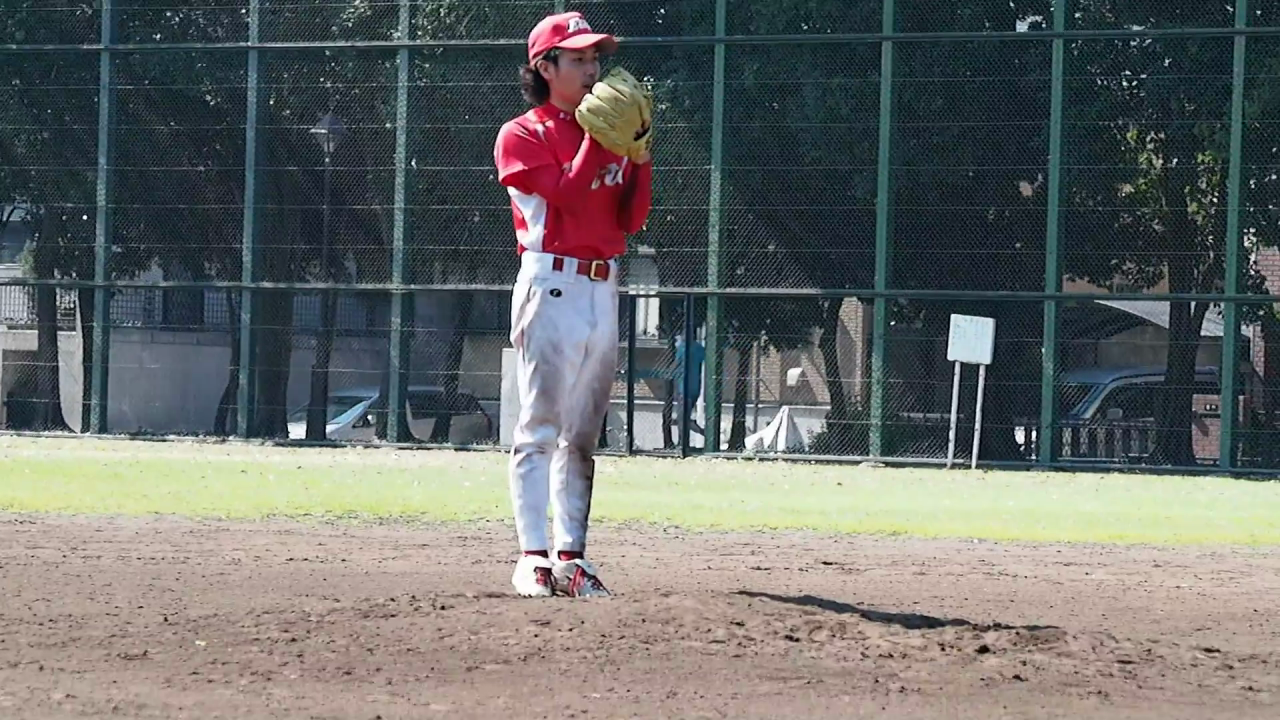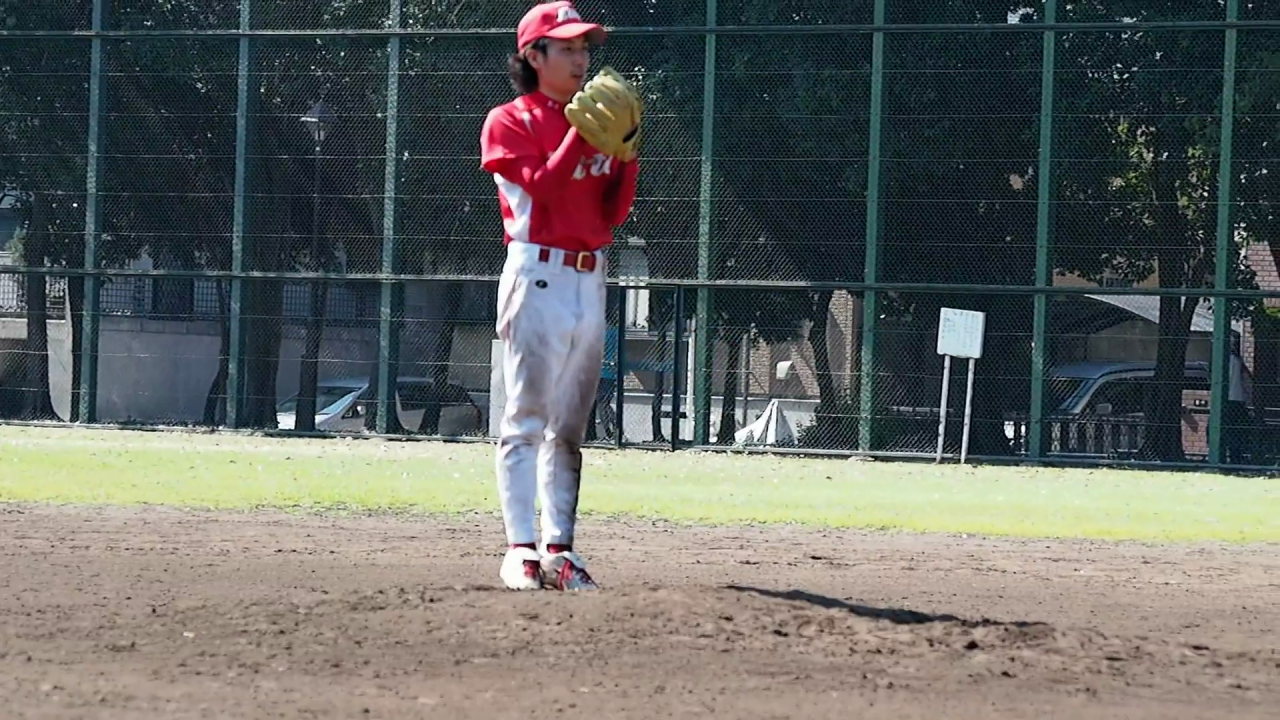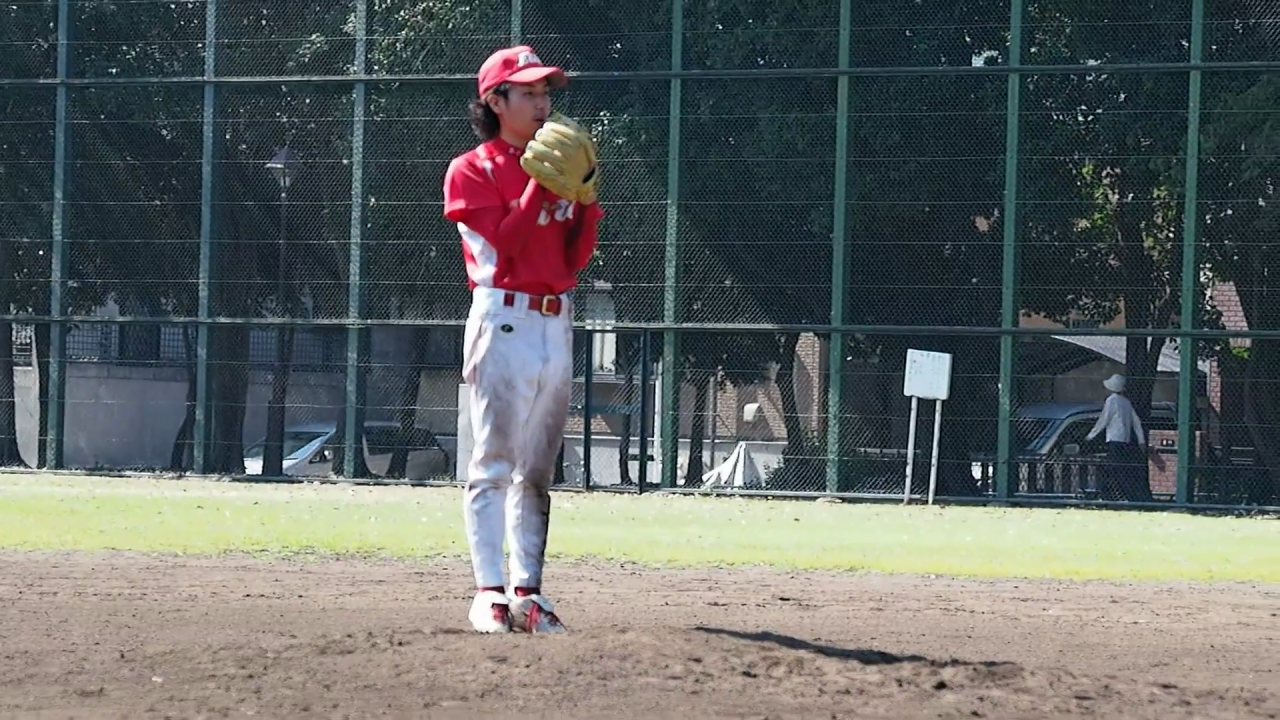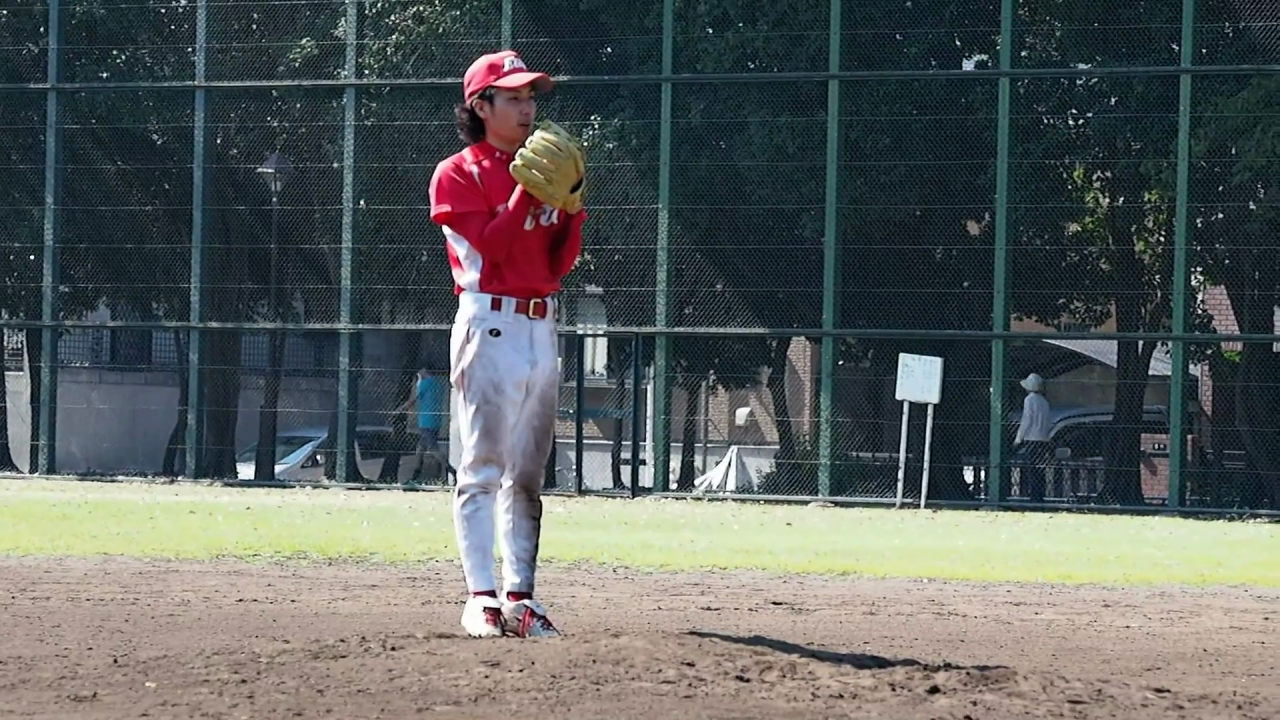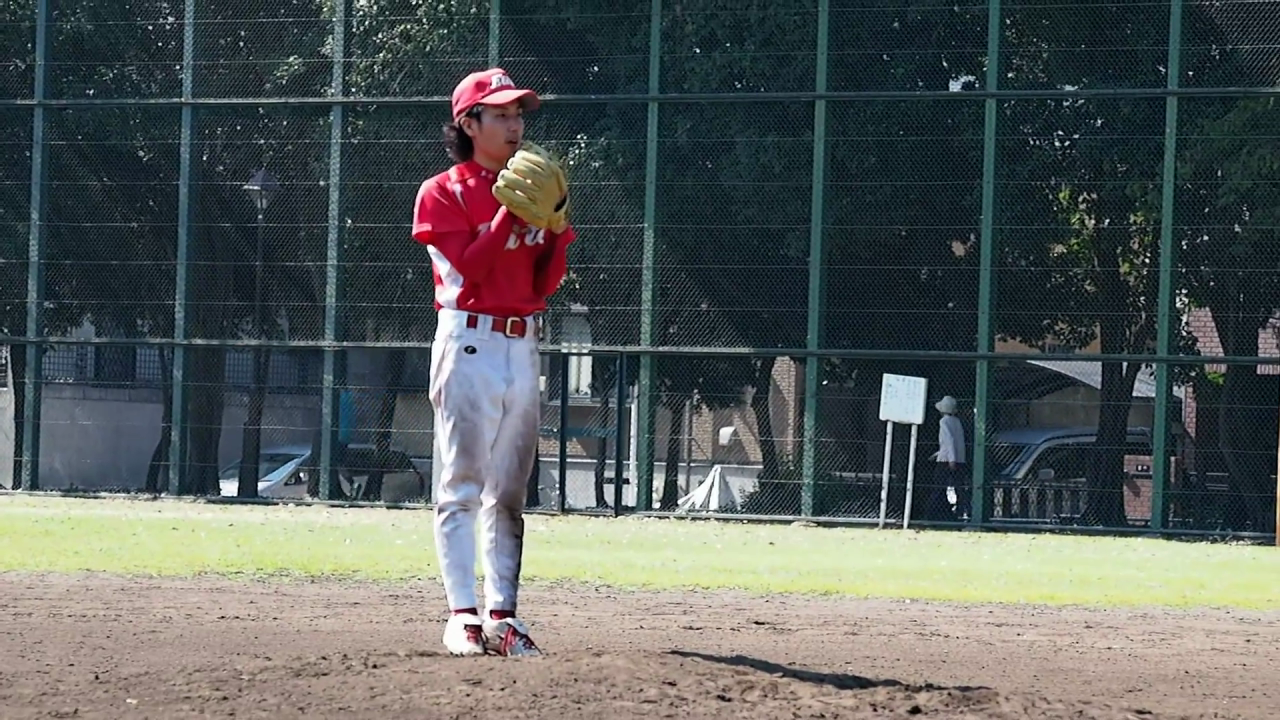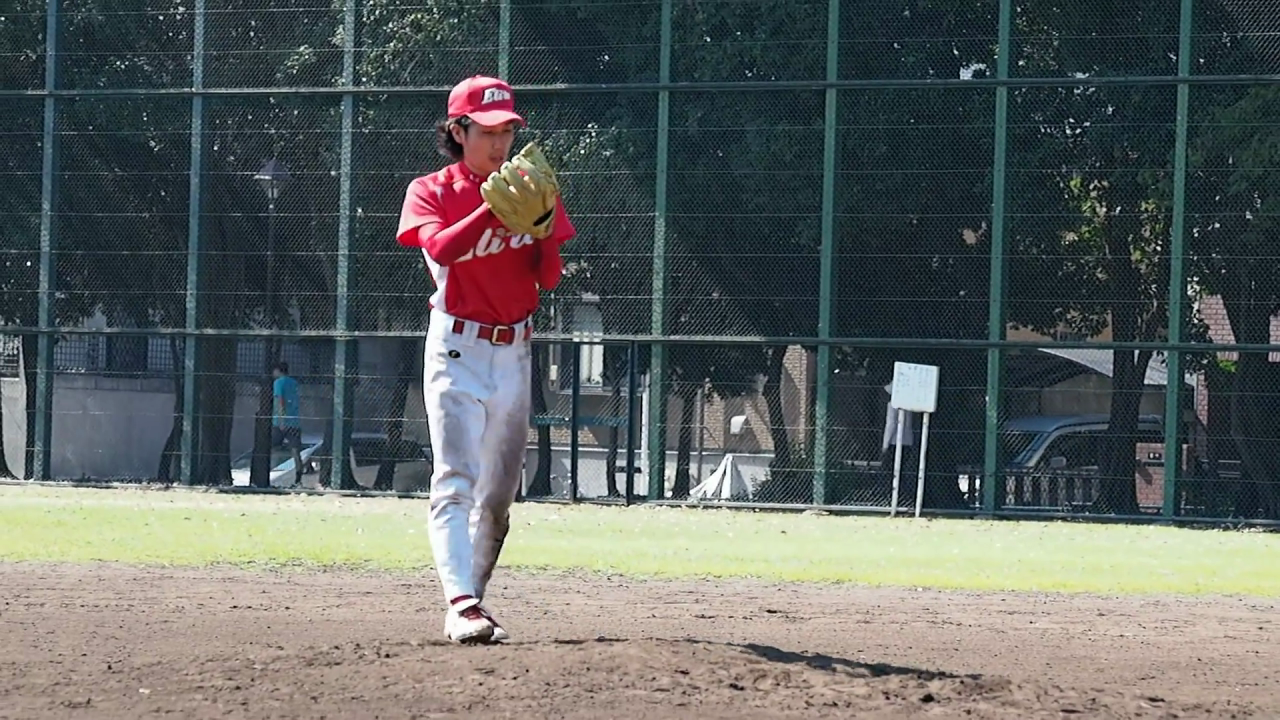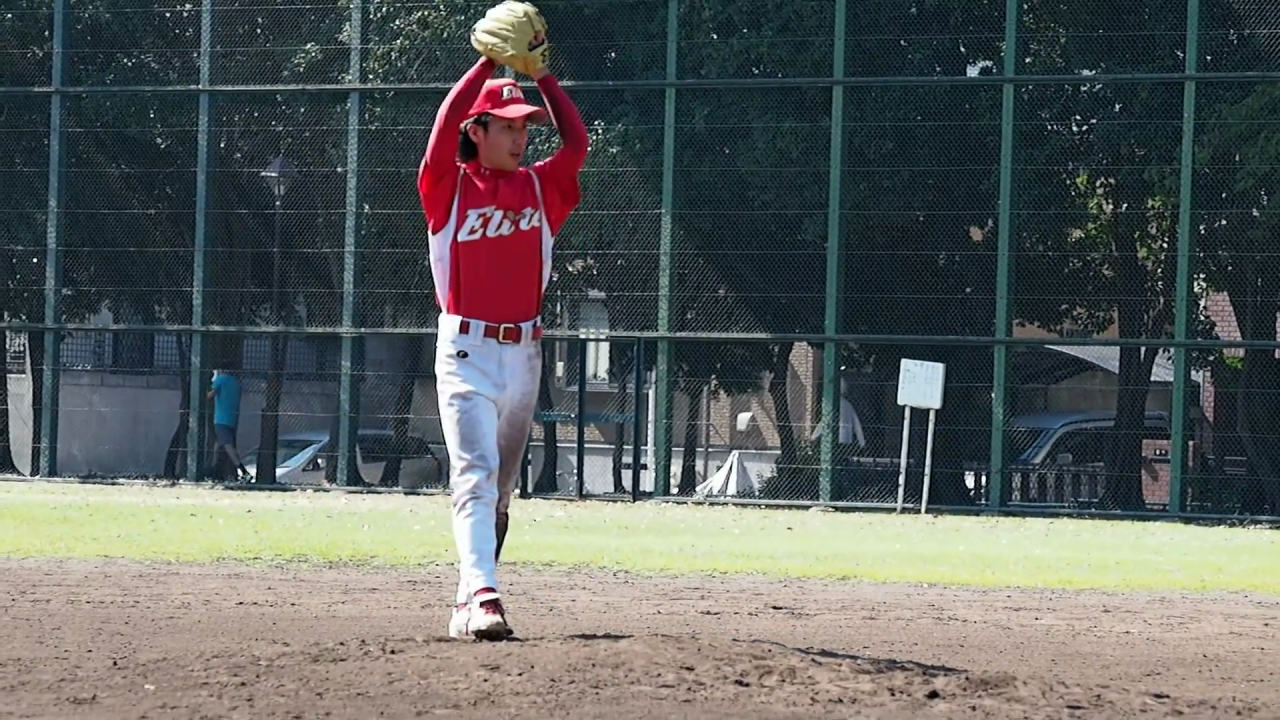
dt=0.7s
person 1, frame 1
right shoulder: (521, 134)
left elbow: (631, 219)
right elbow: (569, 196)
left wrist: (639, 150)
right wrist: (598, 133)
left hip: (603, 290)
right hip: (552, 286)
left knee: (582, 433)
right knee: (540, 427)
left ankle: (571, 555)
right ankle: (534, 556)
person 1, frame 2
right shoulder: (509, 121)
left elbow: (613, 212)
right elbow: (544, 187)
left wrist: (627, 148)
right wrist: (583, 127)
left hip: (590, 280)
right hip: (538, 276)
left knee: (569, 425)
right knee: (527, 417)
left ankle: (559, 547)
right ankle: (521, 548)
person 1, frame 3
right shoulder: (471, 170)
left elbow: (576, 258)
right elbow: (505, 242)
left wrist: (585, 193)
right wrist: (542, 180)
left hip: (556, 324)
right hip: (504, 322)
left knee: (536, 468)
right knee: (494, 462)
left ankle: (527, 590)
right ankle: (490, 591)
person 1, frame 4
right shoulder: (458, 174)
left elbow: (559, 263)
right elbow: (491, 248)
left wrist: (573, 204)
right wrist: (529, 189)
left hip: (542, 329)
right hip: (490, 326)
left knee: (527, 473)
right knee: (483, 467)
left ankle: (520, 595)
right ankle: (482, 597)
person 1, frame 5
right shoulder: (442, 192)
left elbow: (545, 285)
right elbow: (470, 268)
left wrist: (556, 225)
right wrist: (510, 210)
left hip: (523, 347)
right hip: (469, 344)
left knee: (508, 493)
right knee: (462, 486)
left ankle: (501, 614)
right ankle: (463, 615)
person 1, frame 6
left shoulder: (532, 191)
right shoulder: (429, 191)
left elbow: (549, 278)
right elbow: (440, 249)
left wrist: (543, 228)
right wrist: (494, 204)
left hip: (513, 351)
right hip: (457, 349)
left knee: (498, 494)
right knee: (455, 482)
left ankle: (473, 597)
right ankle: (461, 603)
person 1, frame 7
left shoulder: (538, 184)
right shoulder: (448, 184)
left elbow: (578, 144)
right elbow: (445, 127)
left wrist: (539, 73)
right wrist: (489, 59)
left hip: (523, 351)
right hip: (466, 348)
left knee: (500, 487)
right knee: (475, 476)
left ankle: (470, 600)
right ankle: (481, 595)
